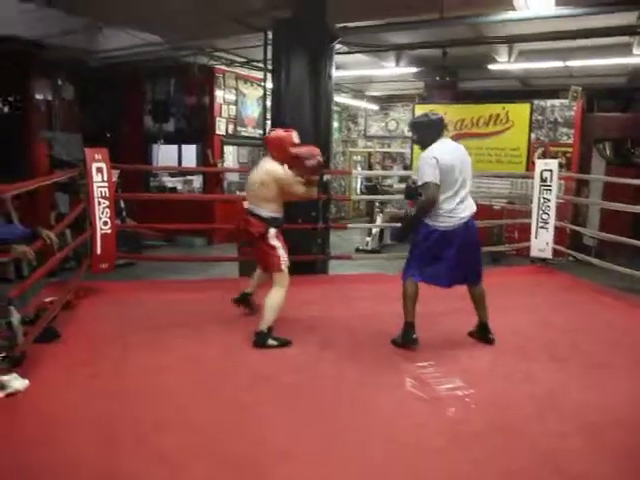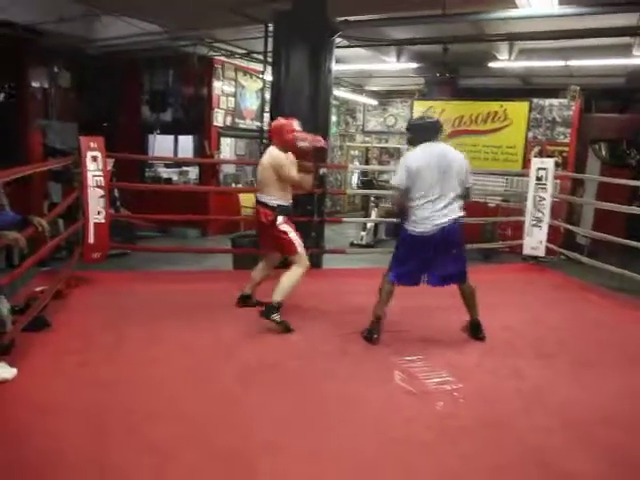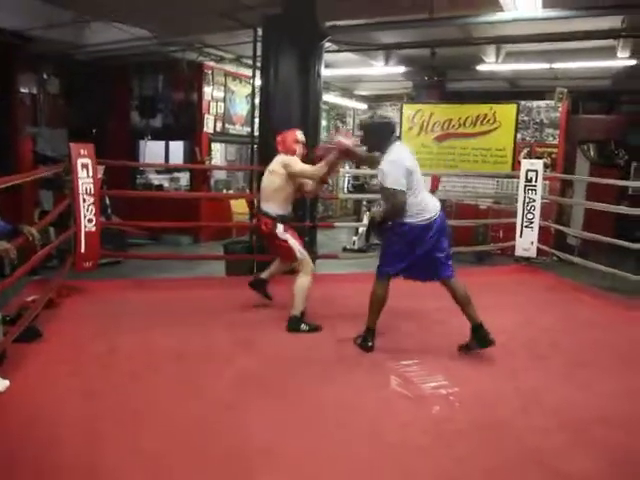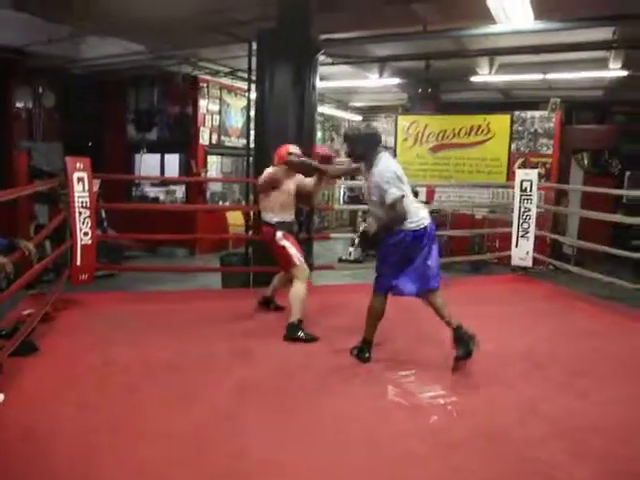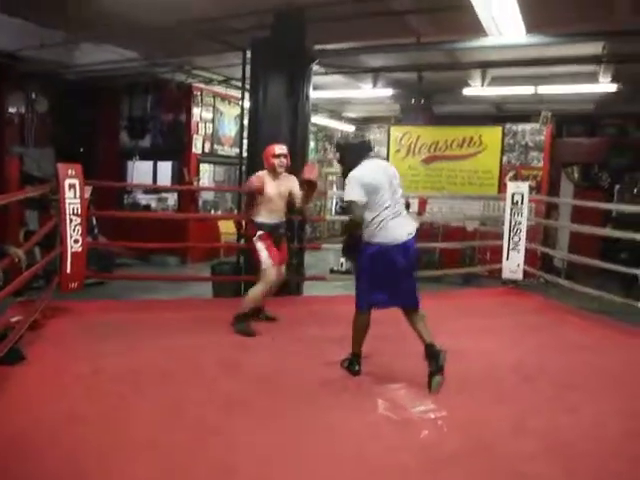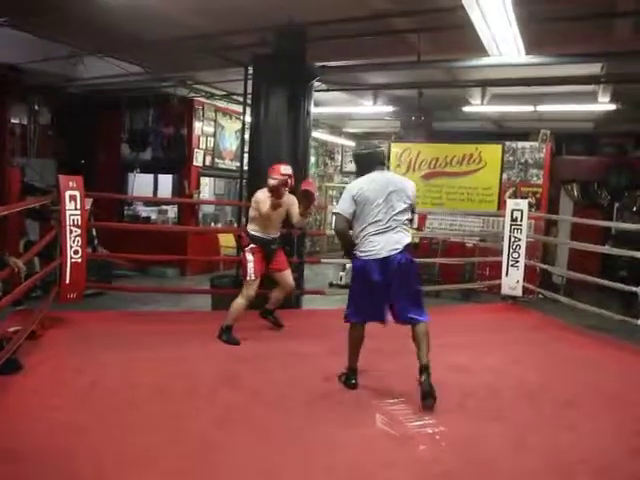
dt=0.2s
person 1, frame 1
left shoulder: (430, 156)
right shoulder: (461, 150)
left elbow: (430, 198)
left wrist: (412, 217)
left hip: (438, 225)
right hip: (466, 221)
left knee: (411, 274)
right knee: (472, 278)
left ankle: (408, 330)
right ankle: (484, 328)
person 1, frame 2
left shoulder: (409, 159)
right shoulder: (458, 157)
left elbow: (398, 200)
right elbow: (465, 195)
left wrist: (406, 218)
left hip: (418, 229)
right hip: (450, 225)
left knee: (393, 275)
right knee: (460, 276)
left ankle: (375, 328)
right ankle: (475, 325)
person 1, frame 3
left shoulder: (391, 162)
right shoulder: (397, 148)
left elbow: (398, 204)
left wrist: (380, 218)
right wrist: (352, 153)
left hip: (410, 224)
right hip: (433, 217)
left knee: (383, 276)
right knee: (447, 275)
left ankle: (368, 335)
right ankle: (479, 329)
person 1, frame 4
left shoulder: (381, 170)
right shoulder: (380, 161)
left elbow: (398, 212)
left wrist: (375, 231)
left hip: (404, 233)
right hip: (423, 227)
left knee: (381, 291)
right knee: (428, 289)
left ankle: (364, 348)
right ankle: (459, 333)
person 1, frame 5
left shoulder: (356, 175)
right shoulder: (387, 167)
left elbow: (355, 216)
left wrist: (350, 239)
left hip: (378, 245)
right hip: (406, 240)
left knee: (364, 304)
right knee: (409, 304)
left ankle: (355, 359)
right ankle: (432, 351)
person 1, frame 6
left shoulder: (356, 187)
right shoulder: (407, 184)
left elbow: (340, 227)
left wrist: (351, 247)
left hip: (368, 258)
right hip: (400, 255)
left knee: (358, 318)
right knee: (415, 316)
left ankle: (351, 373)
right ankle: (424, 375)
person 2, frame 1
left shoulder: (267, 164)
right shoulder: (278, 172)
left elbow: (291, 188)
right elbow: (310, 194)
left wrist: (305, 171)
right wrist: (311, 173)
left hip: (252, 221)
right hip: (265, 227)
left knee: (268, 264)
right knee: (280, 282)
left ankle: (246, 295)
right ankle: (263, 334)
person 2, frame 2
left shoulder: (279, 154)
right shoulder: (278, 157)
left elbow: (301, 182)
right elbow: (304, 185)
left wrist: (309, 159)
right wrist: (307, 161)
left hip: (267, 214)
right hip: (275, 216)
left knee: (271, 259)
right knee: (301, 263)
left ankle: (246, 296)
right ankle: (273, 307)
person 2, frame 3
left shoulder: (291, 167)
right shoulder: (286, 161)
left elbow: (309, 190)
right elbow: (318, 174)
right wrist: (335, 154)
left hip: (271, 221)
right hip: (274, 224)
left knee: (288, 257)
right knee: (306, 268)
left ankle: (260, 280)
right ankle: (296, 319)
person 2, frame 4
left shoulder: (296, 178)
right shoulder: (271, 173)
left elbow: (314, 187)
right elbow: (263, 187)
left wrist: (321, 169)
right wrist: (284, 169)
left hip: (288, 228)
right hip: (276, 231)
left knee: (291, 269)
right knee: (302, 275)
left ankle: (266, 298)
right ankle: (294, 327)
person 2, frame 5
left shoulder: (291, 180)
right shoulder: (259, 178)
left elbow: (300, 205)
right elbow: (251, 208)
left wrist: (309, 190)
right wrist: (252, 194)
left hip: (279, 230)
right hip: (262, 231)
left knee: (278, 275)
right knee: (269, 278)
left ankle: (255, 308)
right ankle: (240, 317)
person 2, frame 6
left shoulder: (290, 199)
right shoulder: (261, 195)
left elbow: (298, 222)
right elbow: (268, 214)
left wrist: (306, 205)
right wrist: (277, 195)
left hip: (273, 244)
right hip: (255, 245)
left knee: (288, 284)
right knee: (249, 292)
left ankle: (268, 310)
right ankle: (225, 329)
